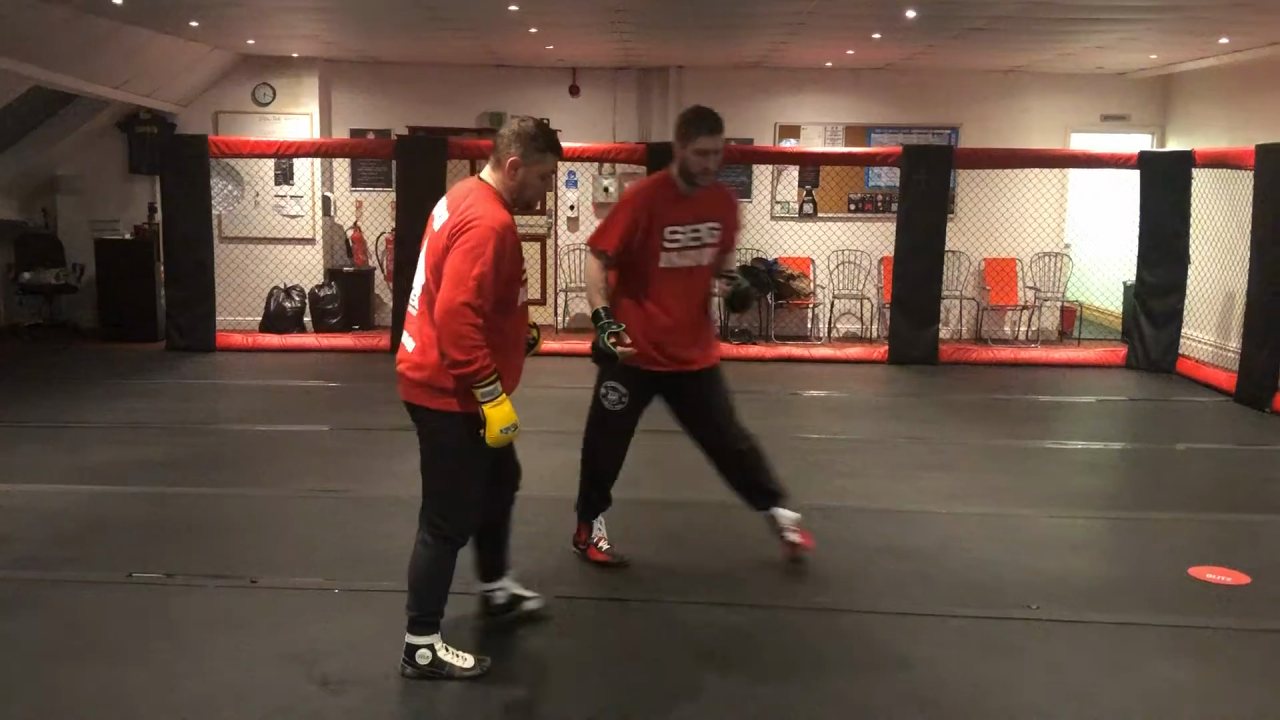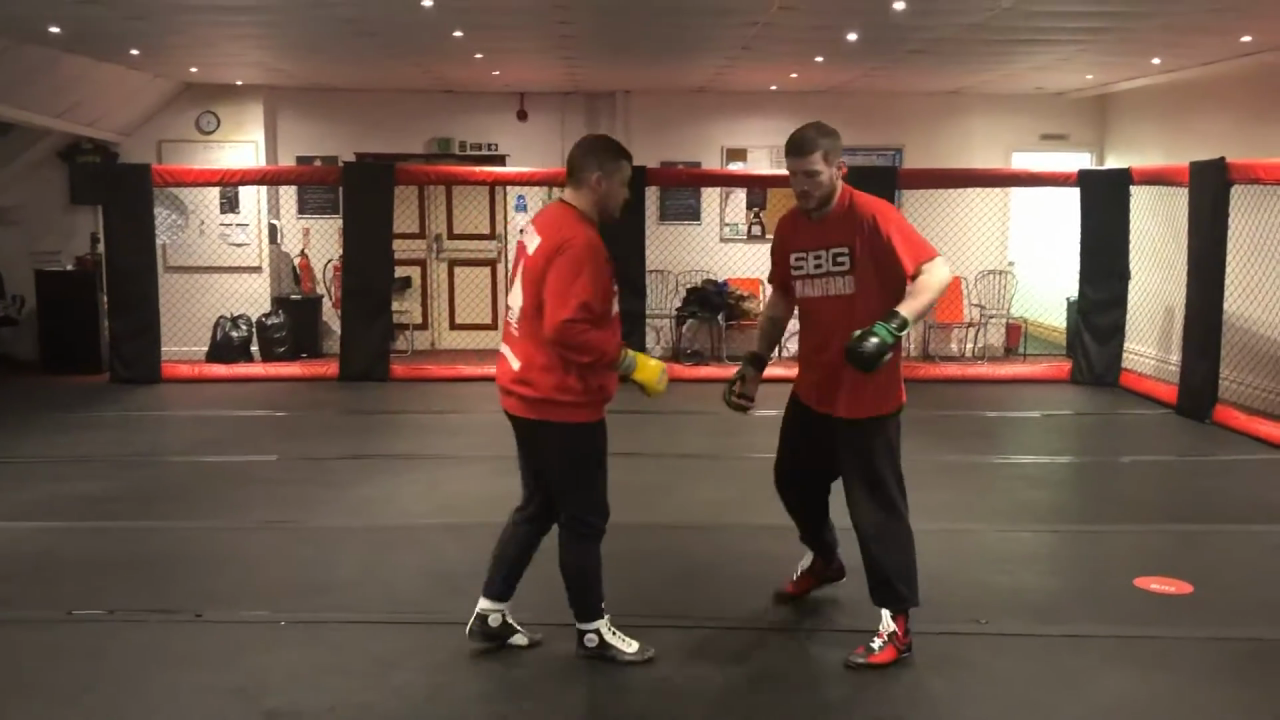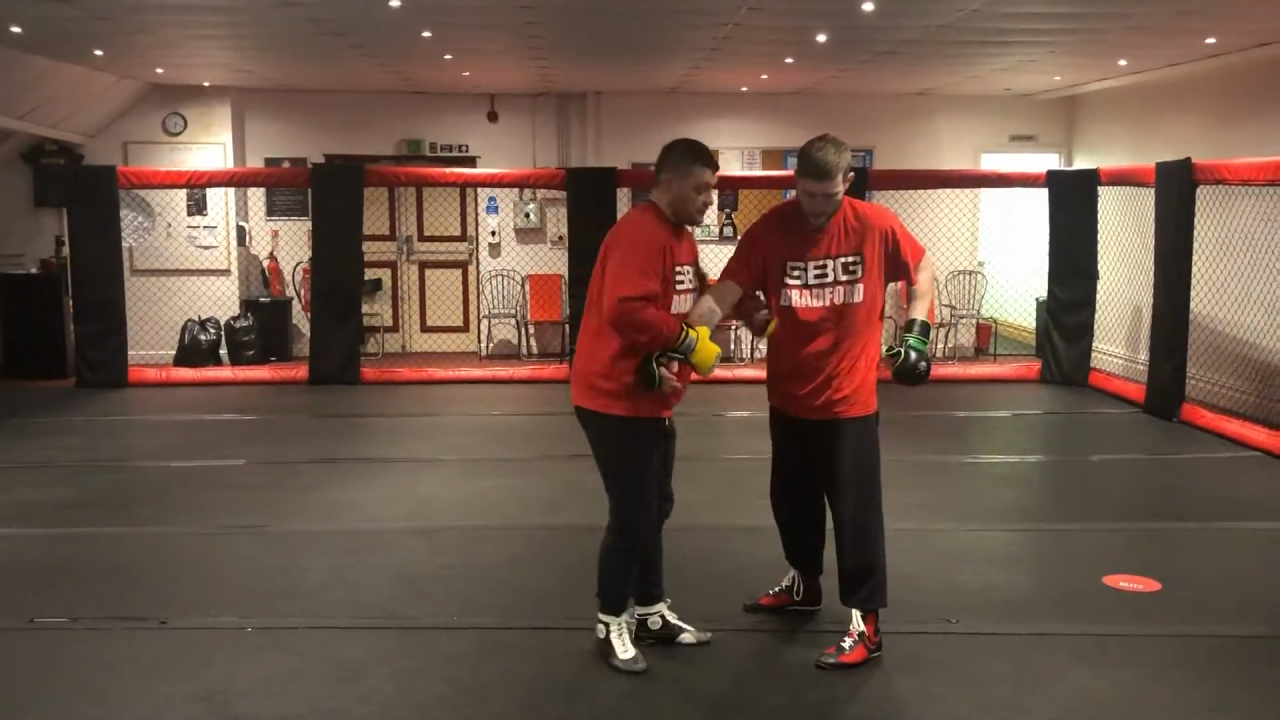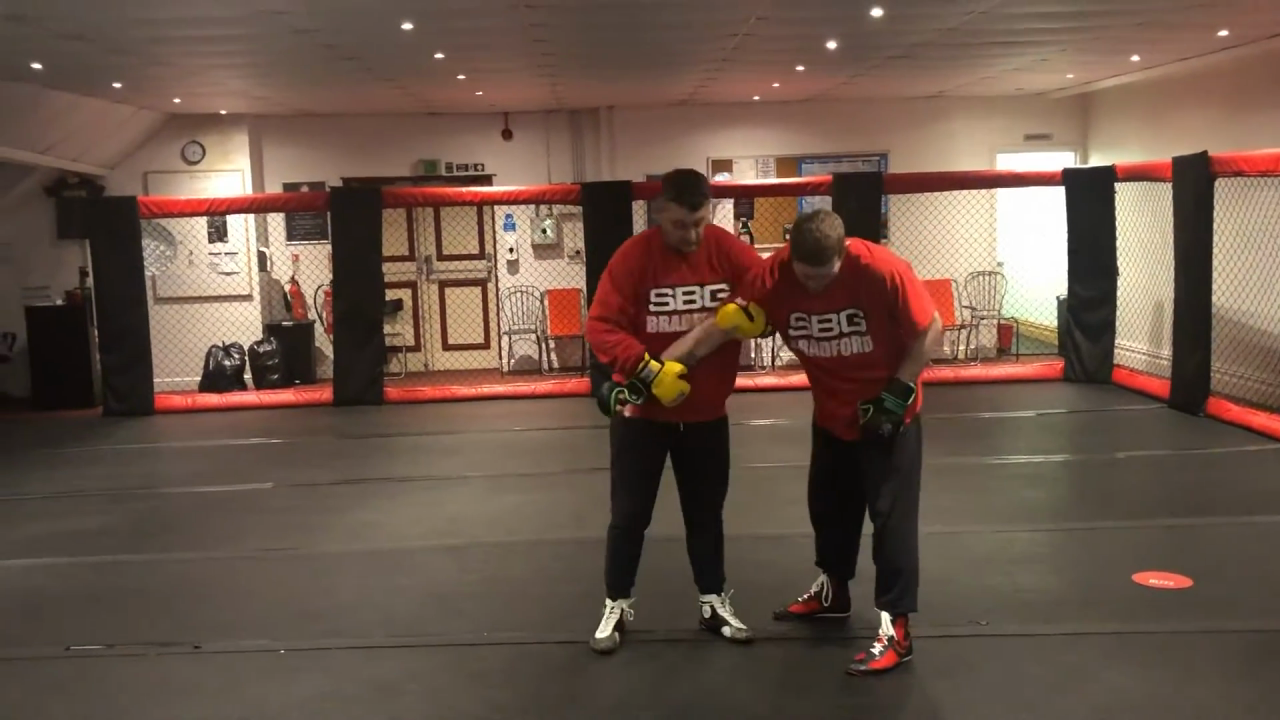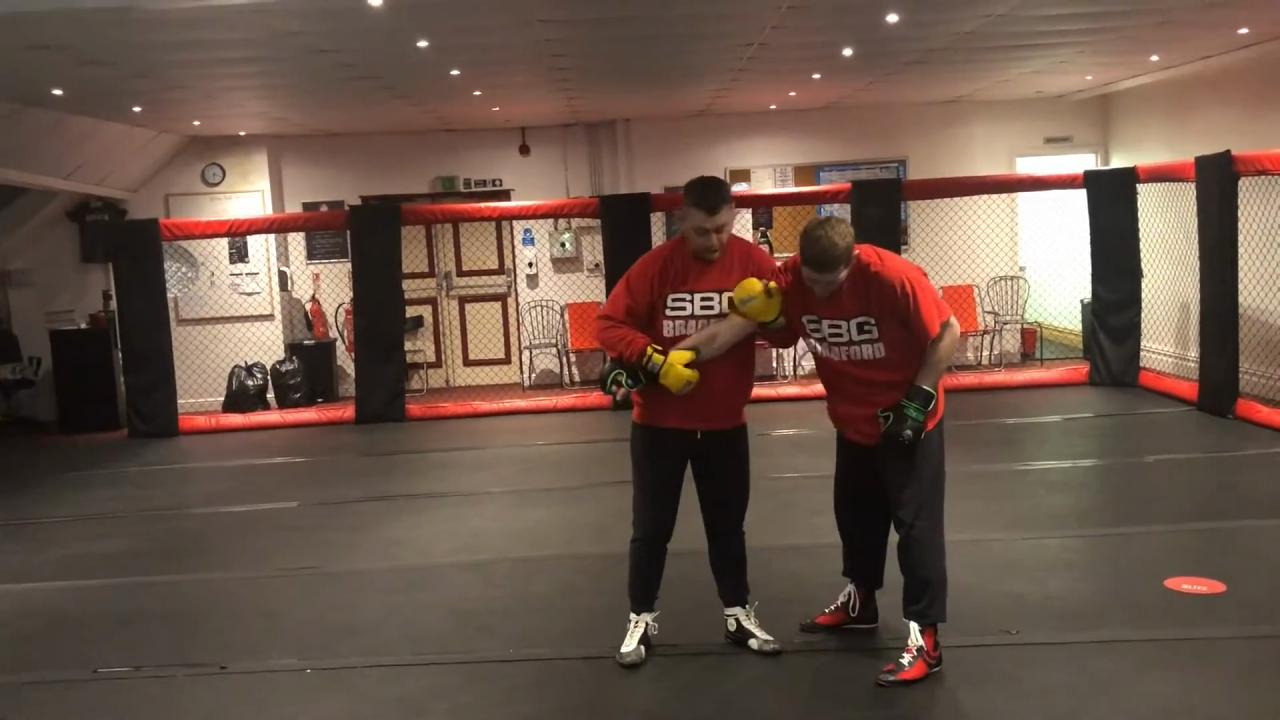
dt=1s
person 1, frame 1
left shoulder: (467, 198)
right shoulder: (488, 224)
right elbow: (458, 318)
left wrist: (517, 327)
right wrist: (494, 398)
left hip: (452, 385)
right hip: (451, 394)
left knee: (499, 482)
right knee: (449, 517)
left ankle: (496, 590)
right ankle: (421, 645)
person 1, frame 2
left shoulder: (547, 222)
right shoulder: (579, 242)
right elbow: (569, 329)
left wrist: (613, 353)
right wrist: (632, 365)
left hip: (530, 391)
right hip: (562, 403)
left knee: (539, 506)
right knee: (584, 518)
left ankle: (490, 611)
right ankle: (592, 630)
person 1, frame 3
left shoulder: (678, 233)
right shoulder: (639, 235)
left elbow: (692, 293)
right elbow: (626, 310)
right wrist: (691, 342)
left hip: (655, 400)
right hip: (617, 401)
left knee: (655, 510)
right knee: (632, 518)
left ankle: (651, 614)
right ankle: (610, 623)
person 1, frame 4
left shoulder: (728, 251)
right shoulder: (632, 258)
right elbow: (600, 329)
right wrist: (650, 371)
left hip: (705, 412)
right hip: (641, 411)
left knee: (706, 513)
right knee: (629, 516)
left ankle: (714, 603)
right ankle: (616, 606)
person 1, frame 5
left shoulder: (753, 260)
right shoulder: (656, 265)
right elbow: (609, 324)
right wrist: (657, 361)
left hip: (726, 423)
right hip: (660, 422)
left knee: (727, 524)
right knee: (651, 527)
left ankle: (738, 616)
right ankle: (641, 620)
person 2, frame 1
left shoulder: (723, 201)
right shoulder: (642, 198)
right elbow: (598, 260)
left wrist: (729, 278)
right wrist: (603, 321)
left hip: (695, 350)
right hip: (633, 350)
left knee: (727, 440)
right knee: (606, 441)
left ankle: (779, 514)
right ankle: (590, 525)
person 2, frame 2
left shoulder: (872, 217)
right shoulder: (789, 228)
left elbow: (937, 273)
left wrist: (890, 327)
right wrist: (754, 363)
left hip: (867, 394)
right hip: (811, 389)
left knee: (876, 506)
right knee: (793, 480)
left ankle: (896, 623)
right ankle: (822, 559)
person 2, frame 3
left shoulder: (878, 225)
right shoulder: (769, 230)
left elbow: (922, 272)
right elbow: (721, 296)
left wrist: (916, 332)
left hip: (850, 399)
right hip: (788, 396)
left knee: (855, 507)
right knee: (791, 497)
left ankle: (866, 623)
right ankle: (803, 581)
person 2, frame 4
left shoulder: (883, 270)
right shoulder: (775, 275)
left elbow: (929, 330)
right elbow: (719, 326)
left wrist: (896, 394)
left hip: (888, 412)
right hip: (831, 413)
left knee: (892, 513)
right knee: (828, 504)
left ankle: (896, 628)
right ankle: (832, 589)
person 2, frame 5
left shoulder: (894, 277)
right shoulder: (788, 282)
left elbow: (947, 332)
right elbow: (735, 325)
left wrist: (917, 400)
left hip: (909, 419)
right hip: (852, 422)
left knee: (916, 521)
right knee: (855, 513)
left ankle: (924, 638)
right ankle: (859, 600)
